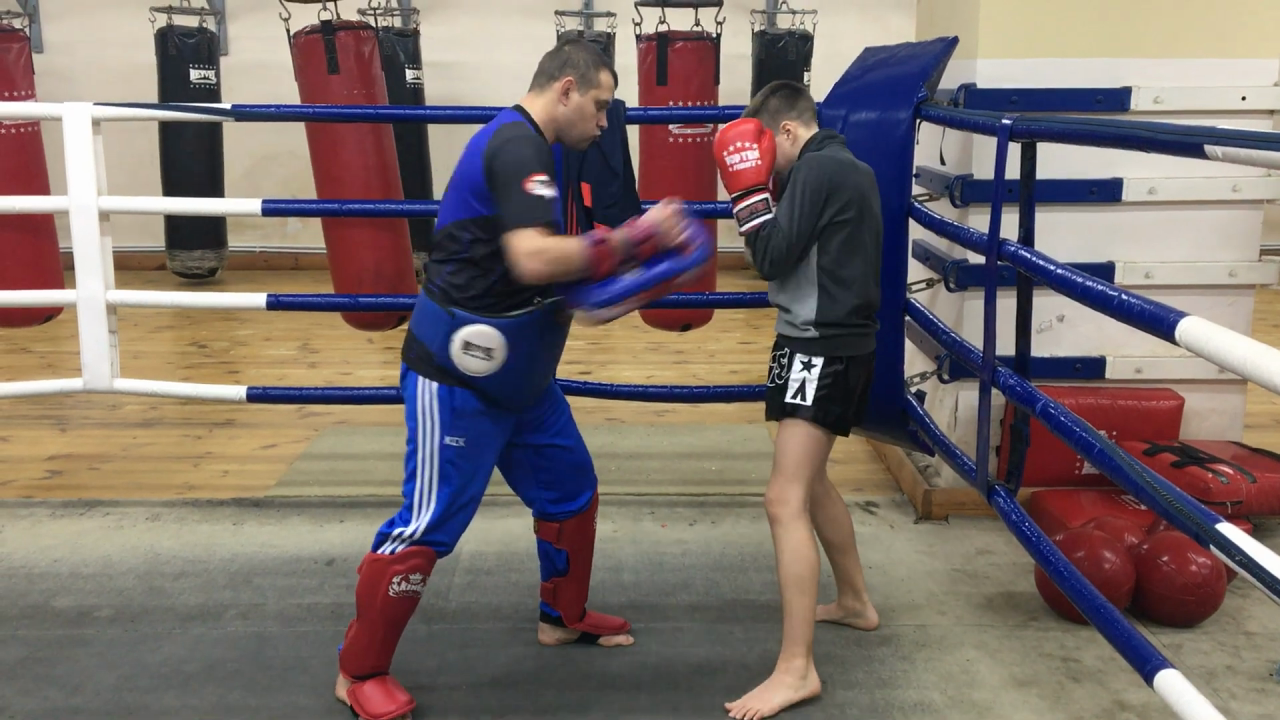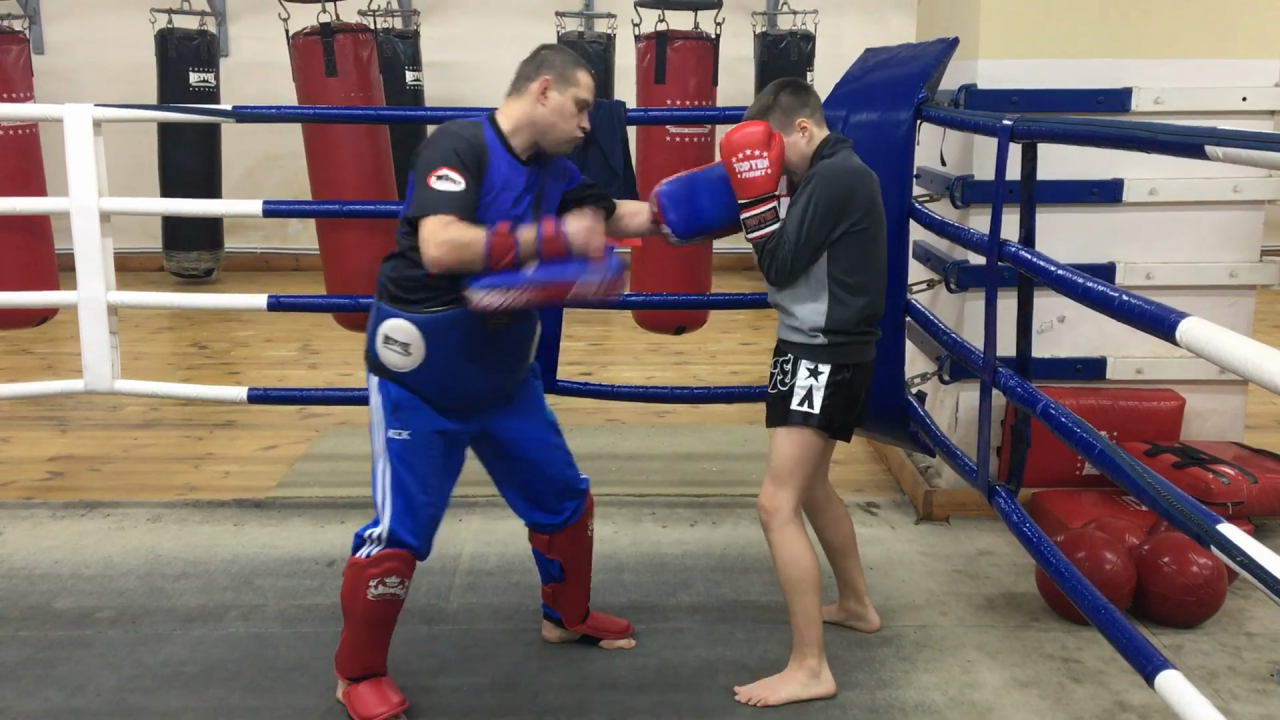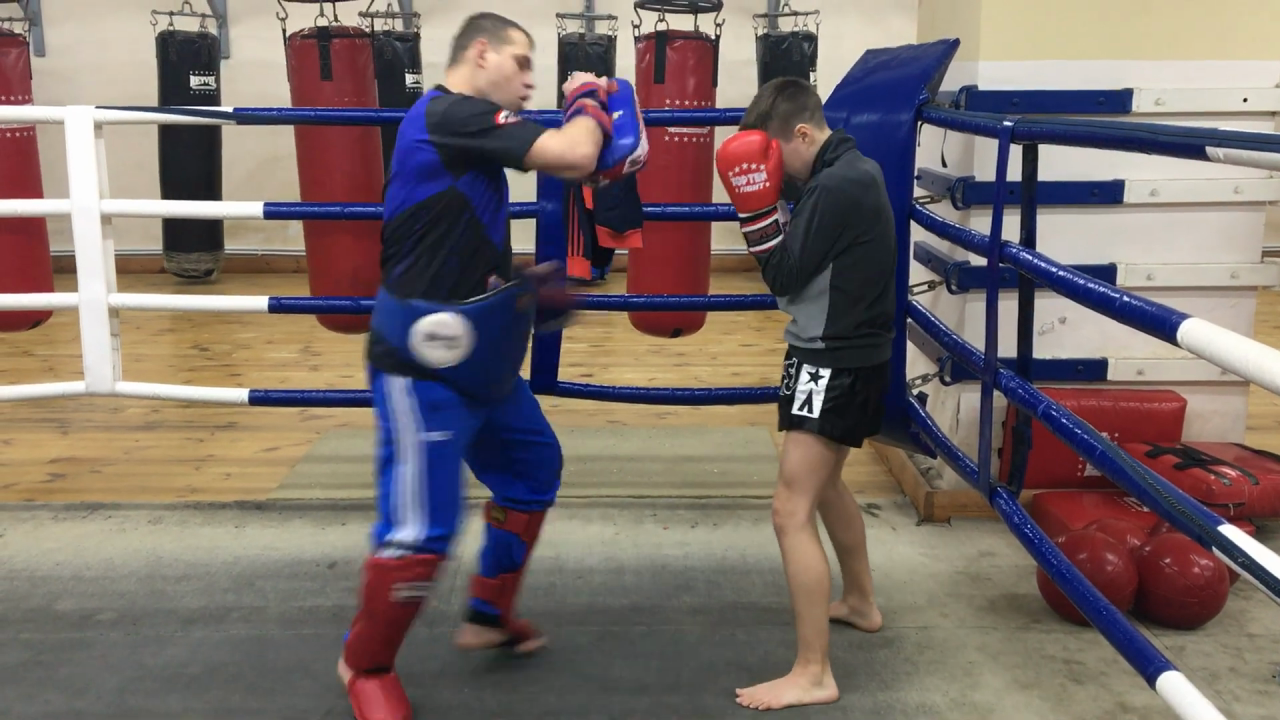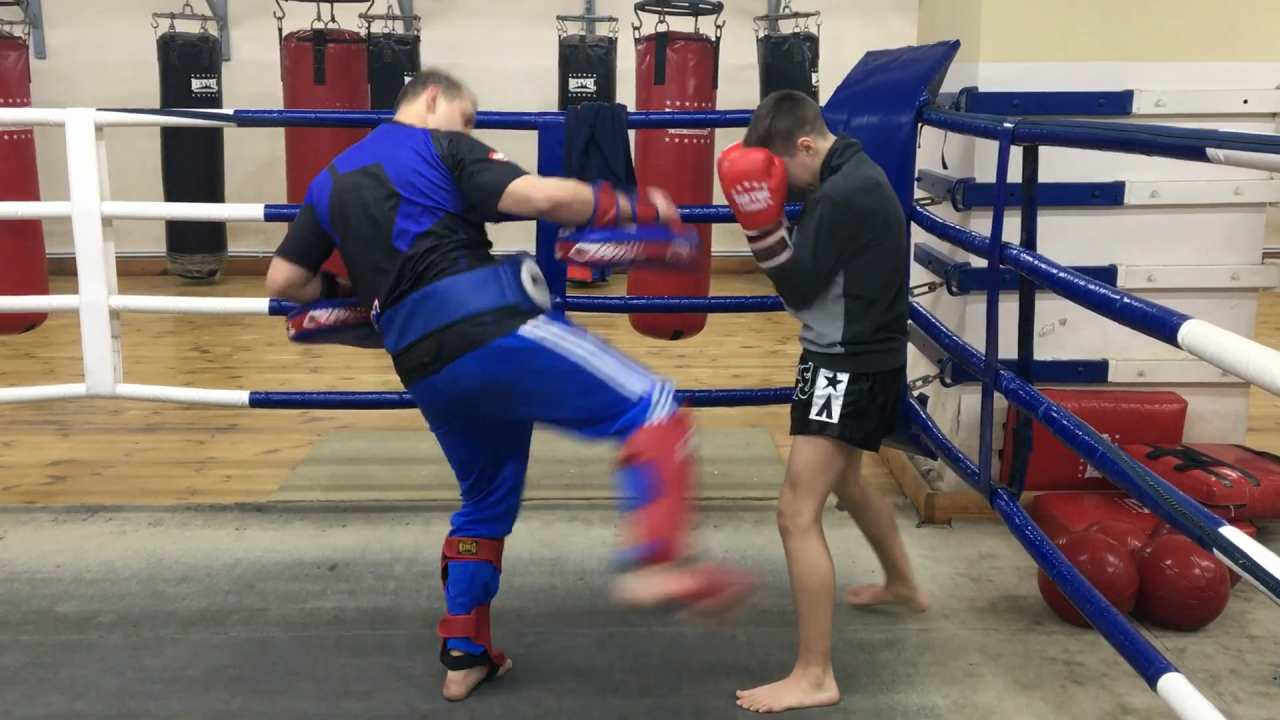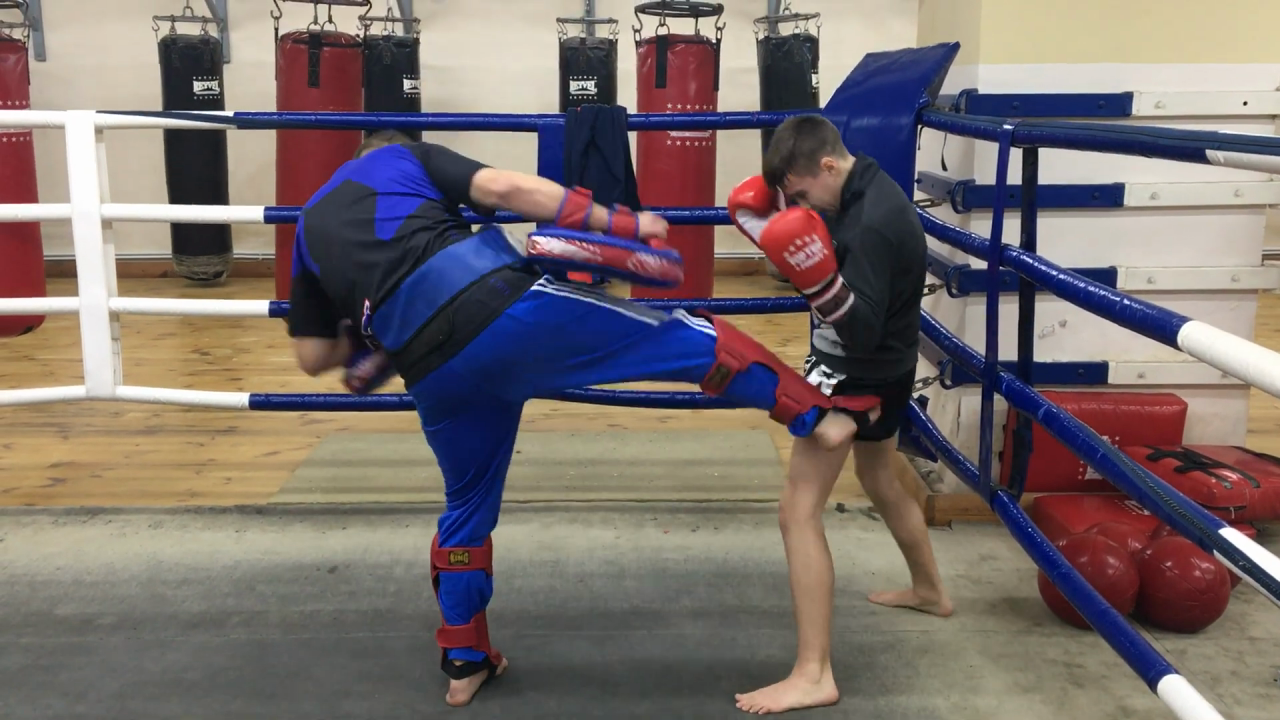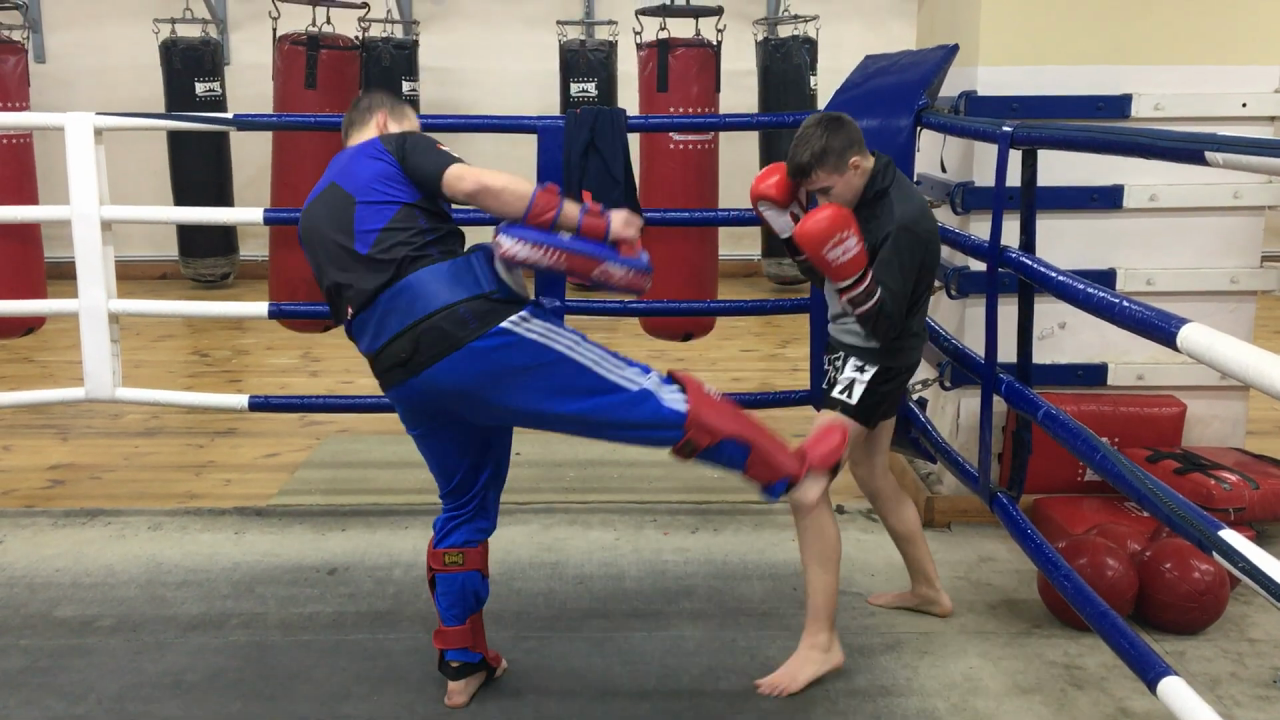
dt=0.2s
person 1, frame 1
left shoulder: (514, 145)
right shoulder: (517, 148)
right elbow: (534, 259)
left wrist: (623, 245)
right wrist: (637, 237)
left hip: (514, 370)
right hip: (457, 370)
left knee: (570, 487)
right knee: (427, 525)
left ankle: (564, 615)
person 1, frame 2
left shoulder: (551, 170)
right shoulder: (457, 145)
left elbow: (616, 219)
right elbow: (439, 249)
right wrist: (552, 237)
left hip: (503, 376)
right hip: (422, 372)
left knee: (561, 497)
right knee: (400, 532)
left ankle: (568, 615)
person 1, frame 3
left shoulder: (444, 129)
right shoulder: (453, 117)
right elbow: (571, 158)
left wrist: (527, 284)
right wrist: (590, 104)
left hip: (483, 359)
right hip: (428, 363)
left knee: (534, 471)
right knee: (419, 528)
left ankle: (488, 615)
person 1, frame 4
left shoulder: (330, 179)
right shoulder: (440, 147)
left elbow: (282, 280)
right elbow: (538, 196)
left wrist: (350, 294)
right wrist: (638, 207)
left hip: (426, 362)
right hip: (494, 328)
left knee: (486, 503)
right knee: (654, 409)
left ankle: (464, 656)
right ankle: (656, 566)
person 1, frame 5
left shoulder: (311, 225)
right shoulder: (408, 156)
left elbow: (312, 356)
right elbow: (502, 187)
right wrist: (617, 222)
left hip: (432, 365)
right hip: (499, 307)
left knee: (467, 507)
right knee: (685, 337)
left ankle: (463, 660)
right ankle: (818, 413)
person 1, frame 6
left shoulder: (313, 218)
right shoulder: (397, 151)
left elbow: (360, 319)
right elbow: (475, 186)
right wrist: (593, 221)
left hip: (410, 374)
right hip: (478, 332)
left knee: (465, 509)
right knee: (650, 397)
left ankle: (460, 663)
right ankle: (788, 472)
person 2, frame 1
left shoulder: (819, 168)
right shoulder: (845, 168)
left elbow: (773, 259)
left wrist: (748, 188)
right wrist: (760, 190)
left hip: (822, 350)
right hip: (831, 345)
left knee: (785, 501)
right knee: (810, 481)
left ankle: (796, 668)
right ankle: (854, 602)
person 2, frame 2
left shoulder: (832, 176)
right shoulder: (844, 173)
left elbow: (781, 266)
right elbow: (802, 257)
left wrist: (757, 194)
right wrist: (768, 195)
left hip: (824, 357)
right hip: (825, 351)
left knee: (777, 504)
right knee: (810, 485)
left ankle: (809, 666)
right ankle: (856, 604)
person 2, frame 3
left shoulder: (836, 186)
right shoulder: (852, 170)
left elbow: (784, 275)
right elbow: (806, 254)
left wrist: (756, 205)
right wrist: (769, 206)
left hip: (834, 364)
right hip: (849, 355)
left knee: (791, 511)
right knee: (825, 483)
left ankle: (812, 673)
right ankle: (859, 602)
person 2, frame 4
left shoulder: (842, 195)
right shoulder: (859, 175)
left elbow: (800, 288)
right elbow: (821, 262)
left wrist: (761, 219)
right wrist: (769, 213)
left hip: (848, 368)
right hip: (866, 358)
left knee: (797, 513)
right knee: (844, 480)
left ankle: (814, 676)
right ankle: (901, 583)
person 2, frame 5
left shoulder: (874, 222)
right shoulder: (868, 192)
left elbow: (860, 327)
right elbow: (838, 268)
left wrist: (814, 273)
right wrist: (773, 228)
left hip: (854, 373)
right hip: (883, 368)
left knee: (799, 510)
right knee: (879, 480)
right ankle: (929, 589)
person 2, frame 6
left shoulder: (903, 219)
right shoulder: (865, 193)
left elbow: (881, 321)
right elbow: (825, 272)
left wrist: (846, 268)
right wrist: (790, 222)
left hip: (873, 361)
right hip: (862, 356)
left knee: (808, 486)
right knee: (872, 473)
left ankle: (819, 642)
right ankle: (928, 589)
